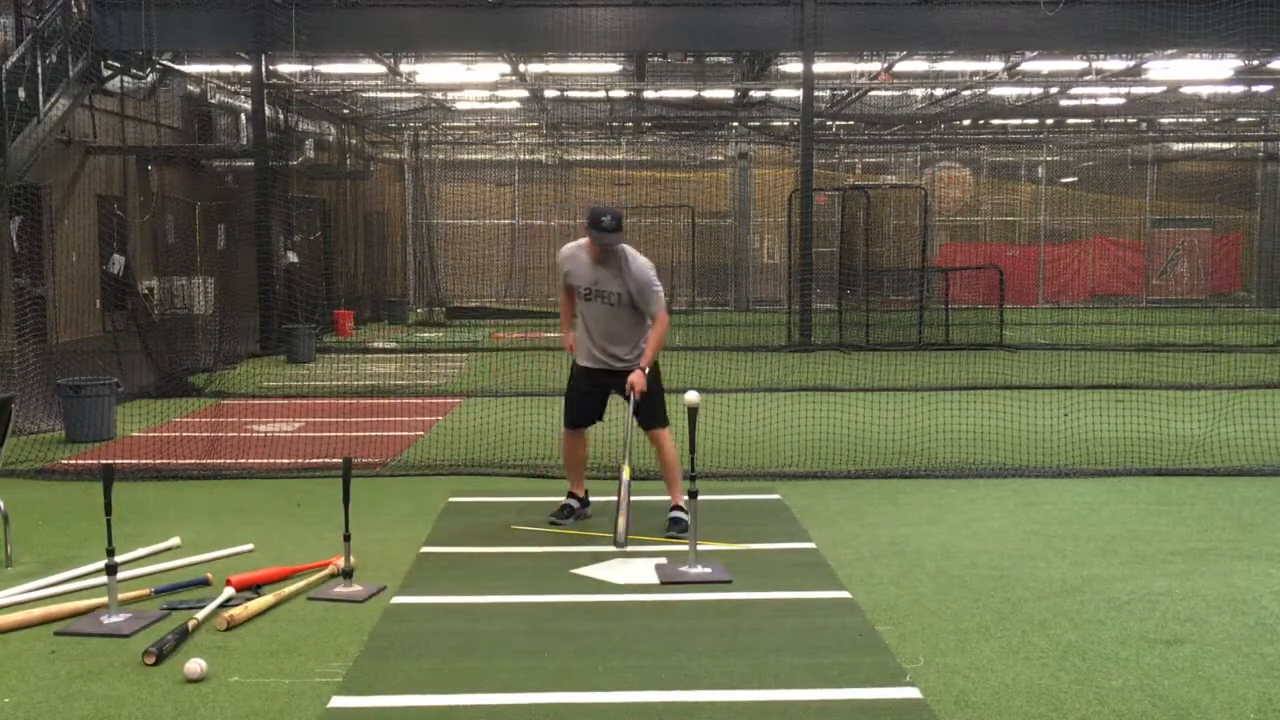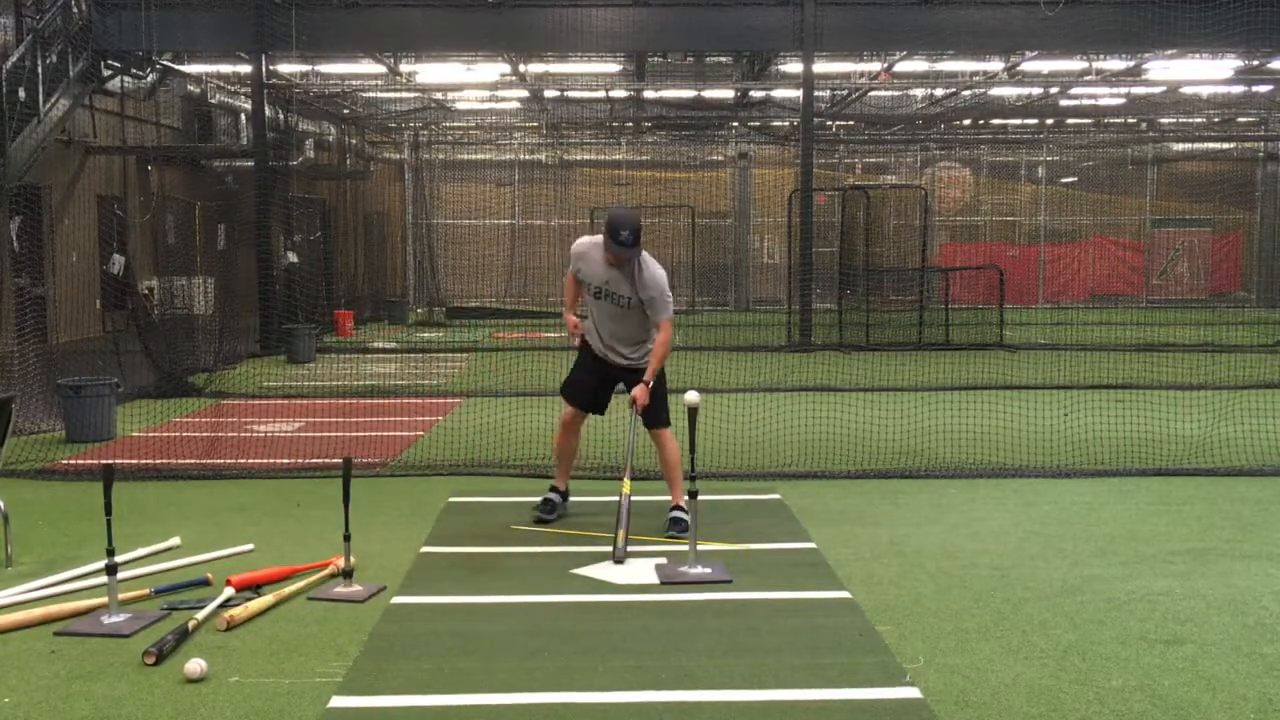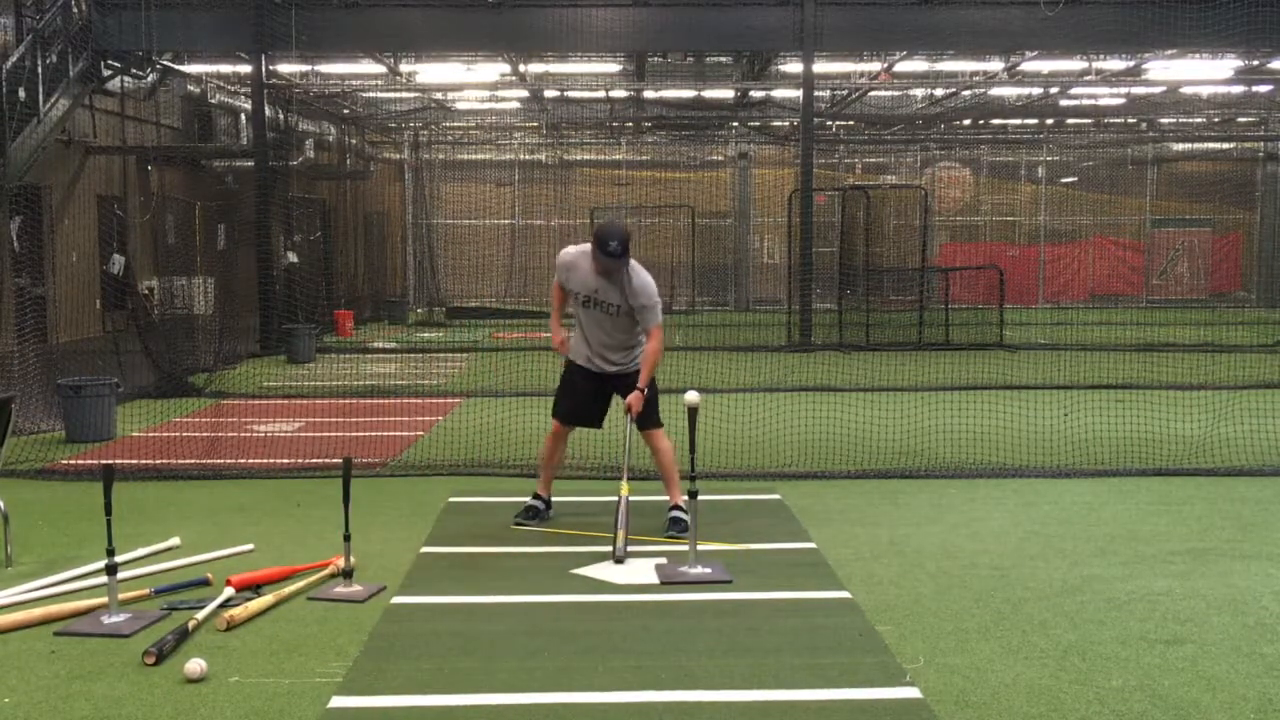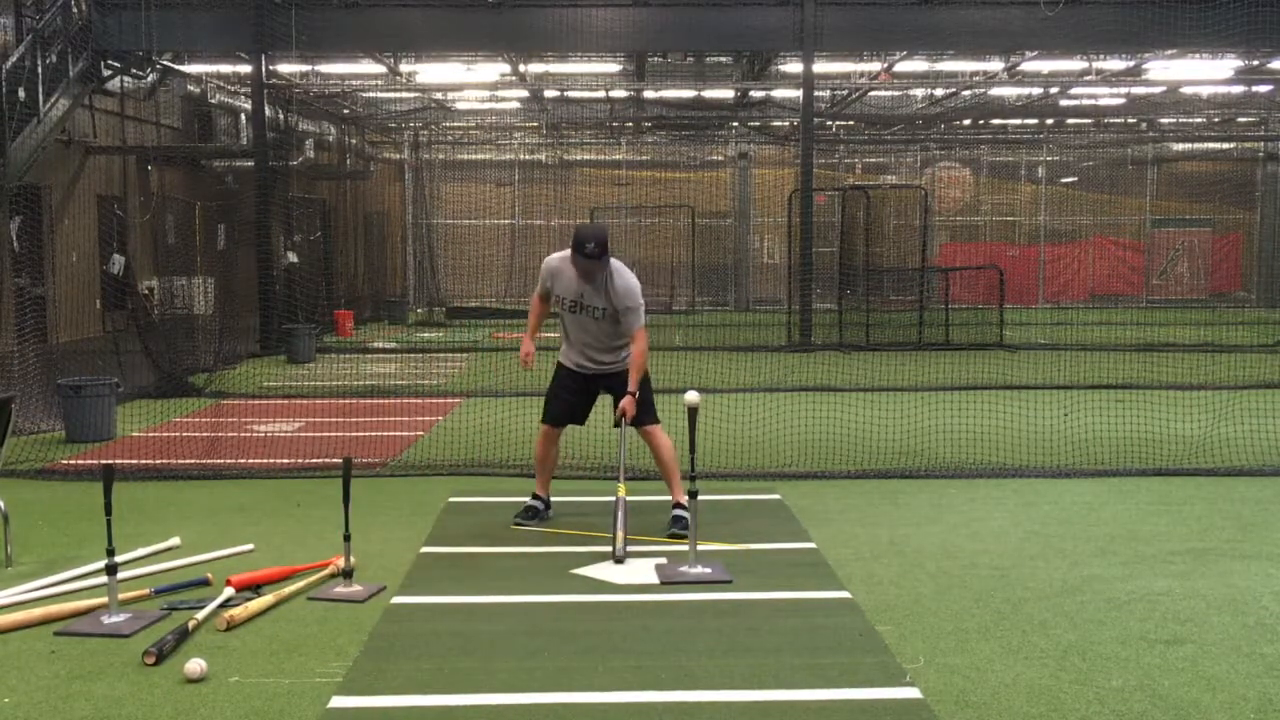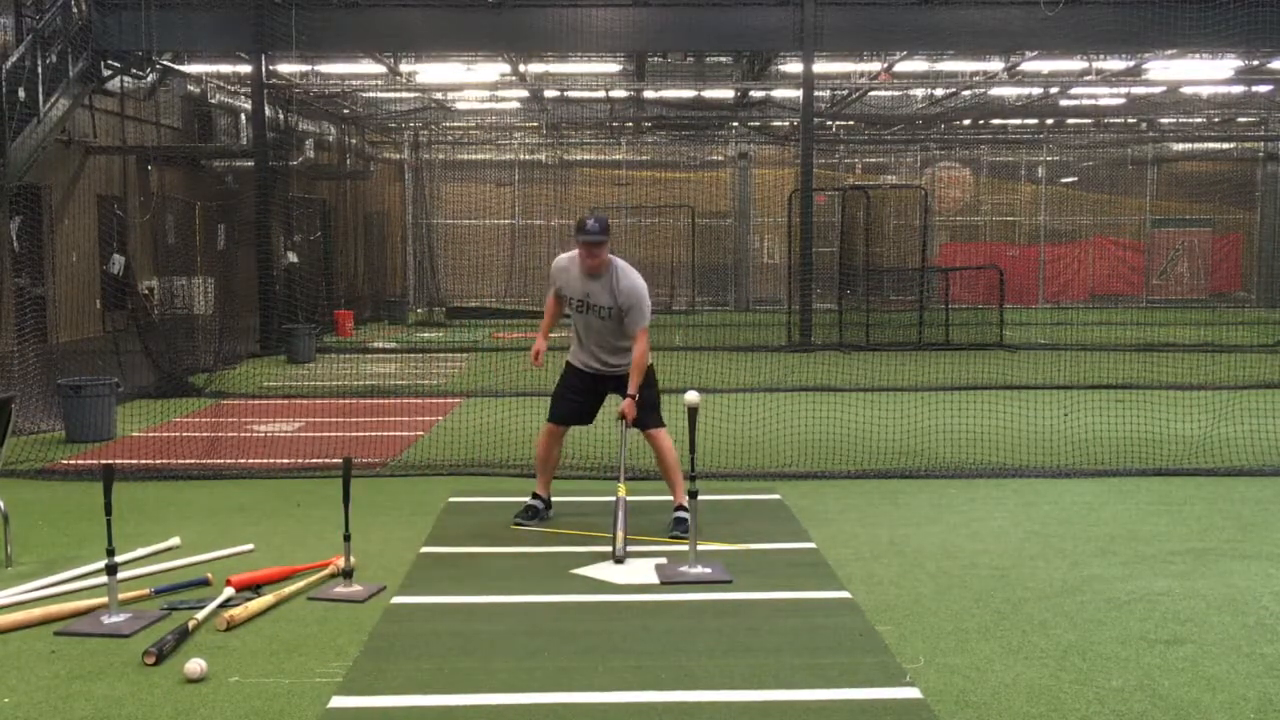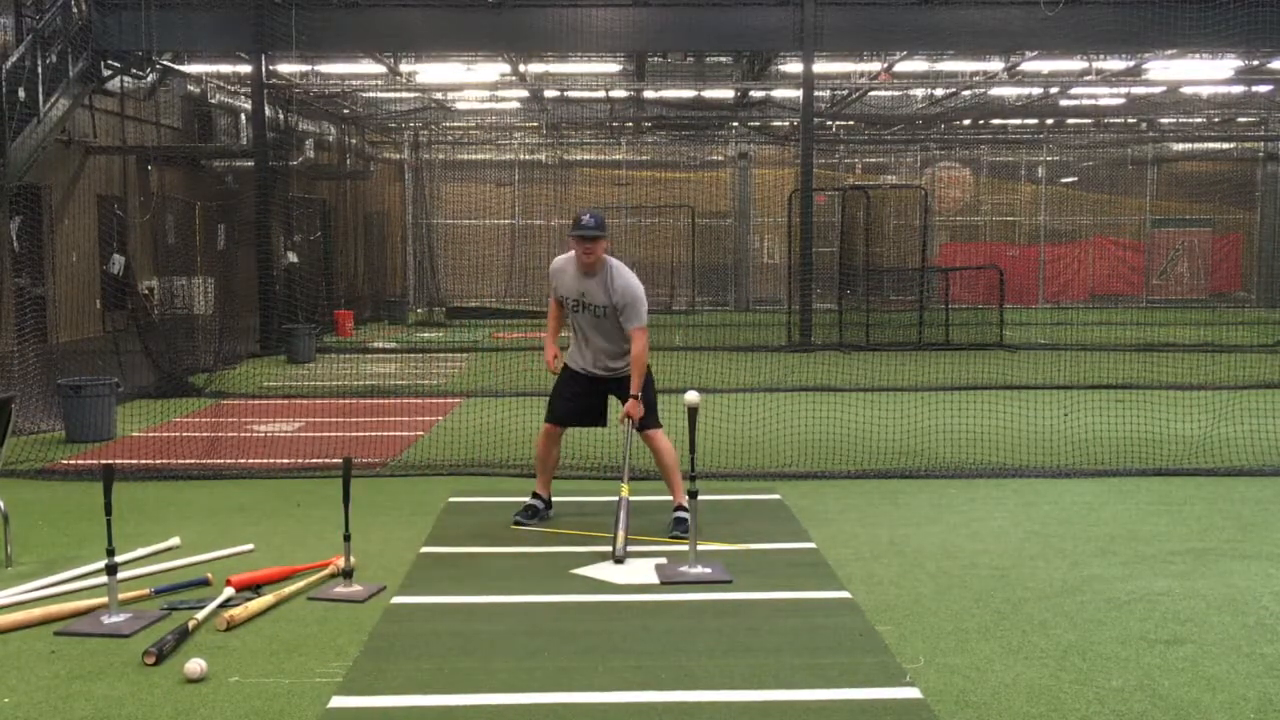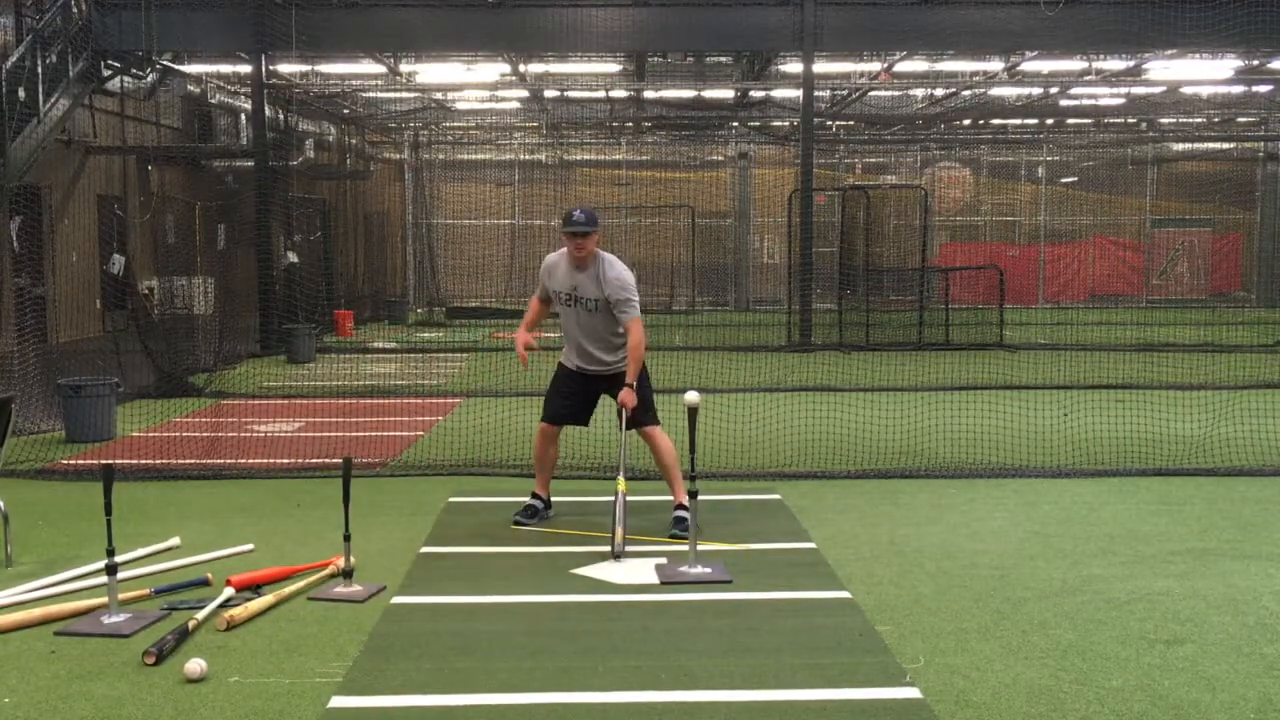
dt=0.2s
person 1, frame 1
left shoulder: (640, 269)
right shoulder: (569, 256)
left elbow: (660, 323)
left wrist: (642, 369)
right wrist: (567, 328)
left hip: (635, 361)
right hip: (589, 360)
left knee: (657, 430)
right knee: (573, 427)
left ankle: (678, 506)
right ankle: (577, 497)
person 1, frame 2
left shoulder: (653, 275)
right shoulder: (583, 249)
left elbow: (664, 333)
left wrist: (646, 383)
right wrist: (569, 312)
left hip: (641, 359)
right hip: (596, 350)
left knee: (660, 429)
right knee: (569, 417)
left ankle: (678, 506)
right ankle: (558, 491)
person 1, frame 3
left shoulder: (641, 282)
right shoulder: (569, 259)
left elbow: (655, 339)
left wrist: (641, 389)
right wrist: (556, 325)
left hip: (631, 364)
right hip: (584, 361)
left knee: (653, 431)
right knee: (558, 428)
left ankle: (677, 505)
right ankle: (541, 499)
person 1, frame 4
left shoulder: (625, 283)
right shoulder: (553, 266)
left elbow: (639, 341)
right elbow: (542, 297)
left wrist: (631, 392)
right wrist: (529, 337)
left hip: (621, 364)
right hip: (574, 363)
left knee: (651, 429)
right knee: (548, 429)
left ankle: (680, 505)
right ankle: (540, 499)
person 1, frame 5
left shoulder: (630, 283)
right shoulder: (562, 266)
left elbow: (641, 342)
left wrist: (632, 396)
right wrist: (542, 336)
left hip: (628, 367)
right hip: (582, 364)
left knee: (655, 432)
right knee: (553, 428)
left ankle: (682, 506)
right ankle: (540, 499)
person 1, frame 6
left shoulder: (625, 283)
right shoulder: (559, 268)
left elbow: (639, 340)
left wrist: (635, 395)
right wrist: (551, 342)
left hip: (626, 369)
right hip: (580, 366)
left knee: (652, 432)
right knee: (550, 429)
left ankle: (682, 507)
right ankle: (541, 499)
person 1, frame 7
left shoulder: (616, 275)
right shoulder: (552, 265)
left elbow: (635, 331)
right elbow: (541, 298)
left wrist: (629, 385)
right wrist: (524, 330)
left hip: (620, 366)
right hip: (574, 365)
left knee: (650, 430)
right knee: (547, 429)
left ankle: (682, 505)
right ankle: (540, 499)
